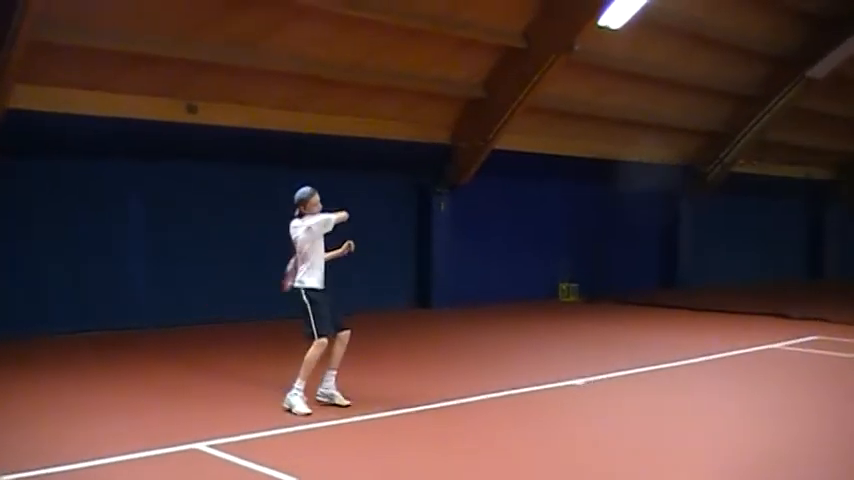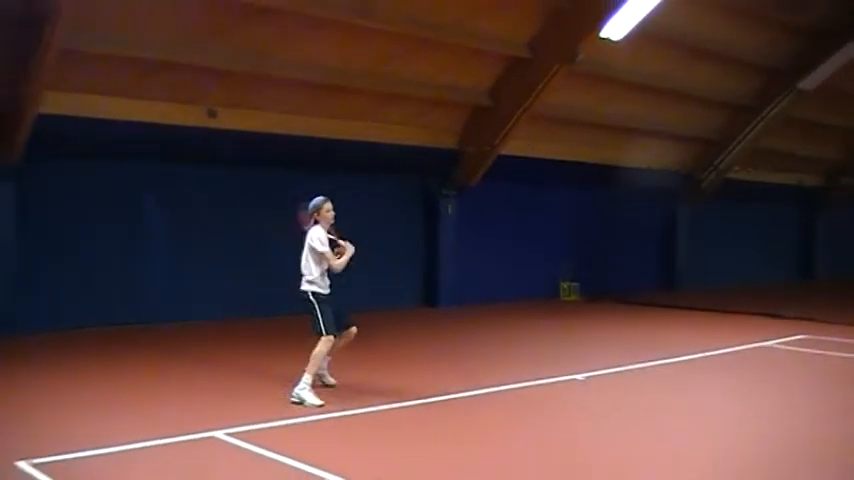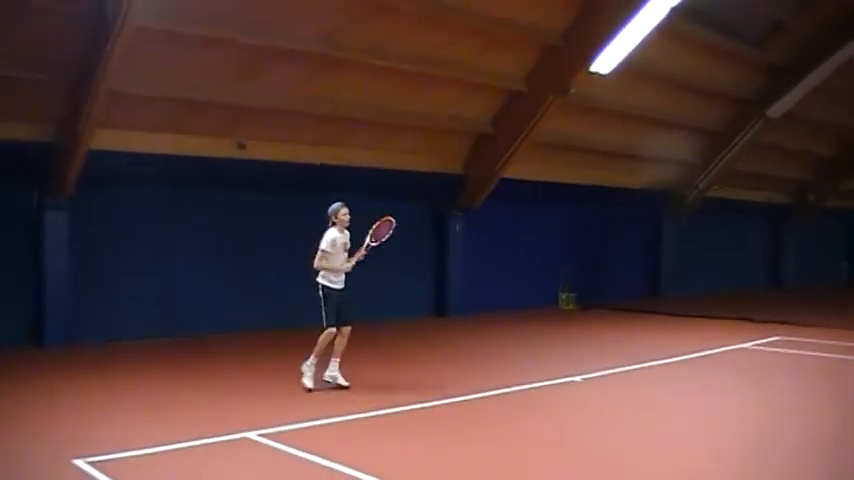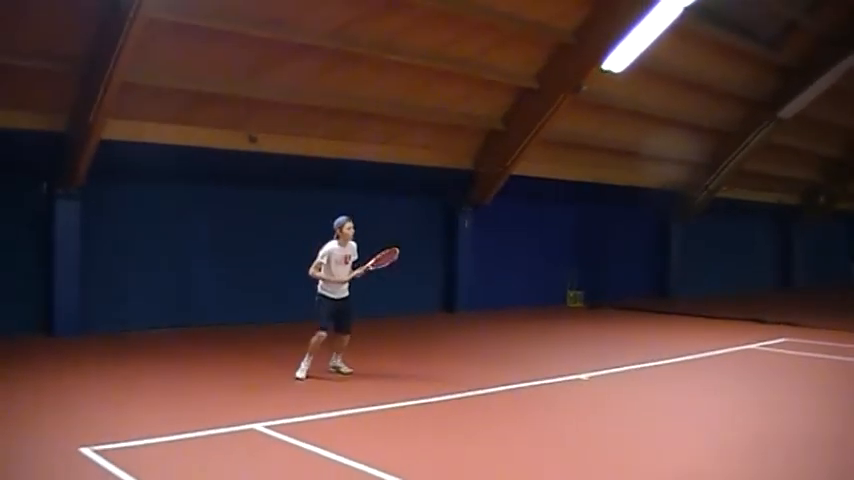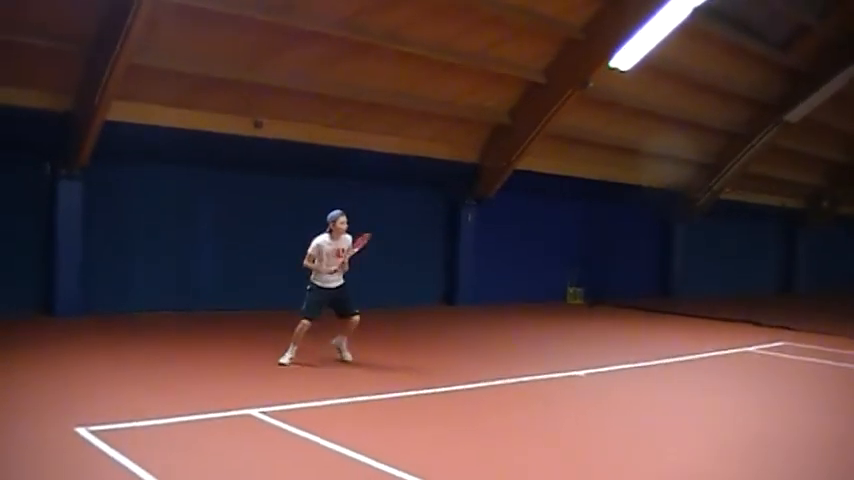
dt=0.3s
person 1, frame 1
left shoulder: (296, 226)
right shoulder: (318, 221)
right elbow: (344, 215)
left wrist: (339, 252)
left hip: (315, 288)
right hip: (309, 289)
left knee: (343, 334)
right knee: (321, 341)
left ankle: (327, 388)
right ankle: (295, 394)
person 1, frame 2
left shoulder: (322, 233)
right shoulder: (317, 234)
right elbow: (337, 267)
left wrist: (340, 253)
right wrist: (349, 252)
left hip: (324, 292)
right hip: (313, 292)
left knee: (349, 331)
right knee: (327, 338)
left ankle: (320, 367)
right ankle: (302, 390)
person 1, frame 3
left shoulder: (346, 234)
right shoulder: (331, 235)
right elbow: (317, 264)
left wrist: (354, 259)
right wrist: (341, 268)
left hip: (339, 287)
right hip: (327, 287)
left knee: (345, 329)
right knee: (331, 329)
left ankle: (333, 372)
right ankle: (309, 367)
person 1, frame 4
left shoulder: (353, 246)
right shoulder: (329, 249)
right elbow: (312, 272)
left wrist: (356, 273)
right wrist: (332, 280)
left hip: (343, 296)
right hip: (326, 296)
left knee: (345, 334)
right knee: (322, 334)
left ankle: (336, 361)
right ankle: (304, 365)
person 1, frame 5
left shoulder: (347, 239)
right shoulder: (320, 242)
left elbow: (344, 269)
right elbow: (306, 263)
left wrist: (344, 262)
right wrist: (323, 269)
left hip: (338, 286)
right hip: (318, 286)
left knee: (354, 318)
right knee: (305, 322)
left ankle: (340, 342)
right ankle: (290, 353)
